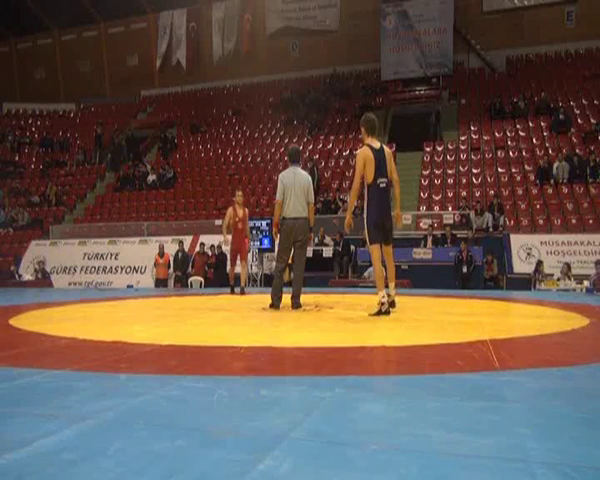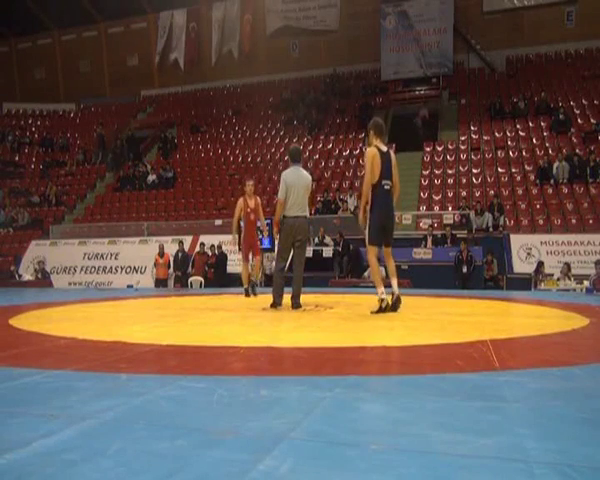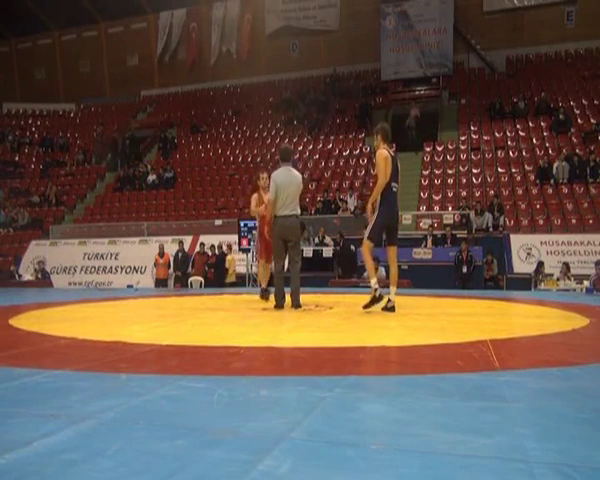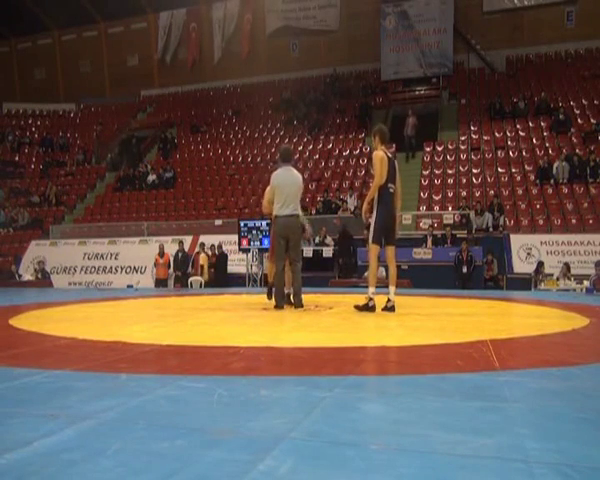
dt=0.7s
person 1, frame 1
left shoulder: (363, 152)
right shoulder: (387, 150)
left elbow: (356, 185)
right elbow: (396, 181)
left wrist: (349, 214)
right wrist: (398, 209)
left hip: (372, 209)
right hip: (387, 208)
left knee: (376, 257)
right knee: (388, 254)
left ankle: (383, 303)
right ankle: (391, 296)
person 1, frame 2
left shoulder: (371, 151)
right shoulder: (391, 154)
left elbow: (367, 181)
right elbow: (396, 186)
left wrist: (362, 209)
left hip: (376, 209)
right hip: (389, 210)
left knee: (372, 255)
right knee: (388, 254)
left ankle: (383, 298)
right ankle: (395, 293)
person 1, frame 3
left shoulder: (381, 153)
right shoulder: (395, 157)
left elbow: (382, 181)
left wrist: (370, 202)
left hip: (382, 208)
right hip: (394, 210)
left knee: (366, 249)
right knee: (392, 257)
left ankle: (375, 291)
right ankle: (391, 301)
person 1, frame 4
left shoulder: (378, 154)
right shoulder: (393, 159)
left elbow: (377, 181)
left wrist: (366, 202)
left hip: (381, 208)
right hip: (391, 210)
left knee: (373, 254)
right knee: (391, 257)
left ankle: (371, 300)
right ankle: (391, 301)
person 2, frame 1
left shoulder: (283, 176)
right shoulder: (307, 177)
left elbow: (278, 202)
right elbow: (311, 205)
left wrist: (275, 224)
right wrist: (311, 228)
left hip: (287, 222)
right hip: (302, 223)
left knee: (281, 262)
right knee: (299, 264)
left ankle: (276, 300)
right ankle: (296, 301)
person 2, frame 2
left shoulder: (285, 175)
right shoulder: (308, 177)
left elbow: (281, 201)
left wrist: (276, 223)
left hip: (288, 221)
right hip: (302, 221)
left knee: (281, 261)
right knee: (299, 263)
left ankle: (277, 298)
right ankle: (296, 300)
person 2, frame 3
left shoulder: (275, 175)
right shoulder: (298, 176)
left elbow: (271, 201)
left hip: (279, 221)
right hip: (294, 220)
left knee: (278, 262)
right knee: (295, 261)
left ankle: (279, 300)
right ankle: (295, 299)
person 2, frame 4
left shoulder: (275, 176)
right shoulder: (298, 177)
left elbow: (271, 199)
left hip: (279, 220)
right hip: (294, 220)
left knee: (279, 262)
right knee: (296, 261)
left ankle: (279, 300)
right ankle: (297, 299)
person 3, frame 1
left shoulder: (246, 211)
right shoulder: (230, 210)
right elbow: (225, 226)
left wrist: (248, 239)
right wrist: (225, 237)
left hip: (243, 241)
right hip: (234, 241)
left knee: (244, 264)
right knee: (233, 266)
left ankle: (242, 287)
right ankle: (232, 284)
person 3, frame 2
left shoulder: (257, 200)
right shoulder: (241, 201)
left elbow: (261, 216)
right elbow: (235, 218)
left wrist: (264, 230)
right wrist: (234, 233)
left hip: (255, 235)
right hip: (245, 235)
left knee: (258, 260)
right knee: (245, 262)
left ankle: (253, 282)
right ankle: (246, 288)
person 3, frame 3
right shoulder: (255, 196)
right elbow: (252, 211)
right wrist: (260, 209)
left hip: (271, 233)
right hip: (261, 232)
left knee: (268, 263)
right knee: (262, 261)
left ankle: (263, 288)
right ankle: (264, 289)
person 3, frame 4
left shoulder: (290, 190)
right shoulder: (271, 189)
left elbow: (297, 209)
right elbow: (265, 209)
left wrist: (305, 223)
left hip: (289, 226)
right hip: (276, 225)
left knee: (289, 261)
right knee: (272, 260)
left ankle: (288, 295)
right ankle: (270, 283)
